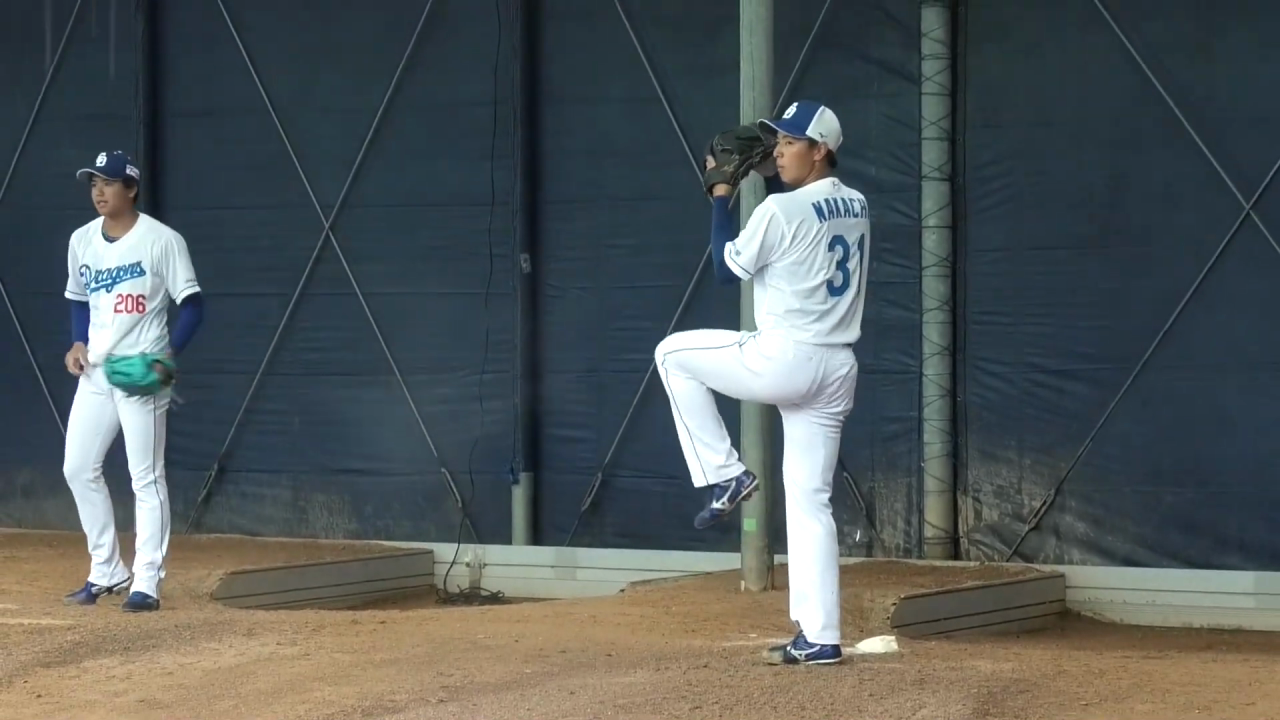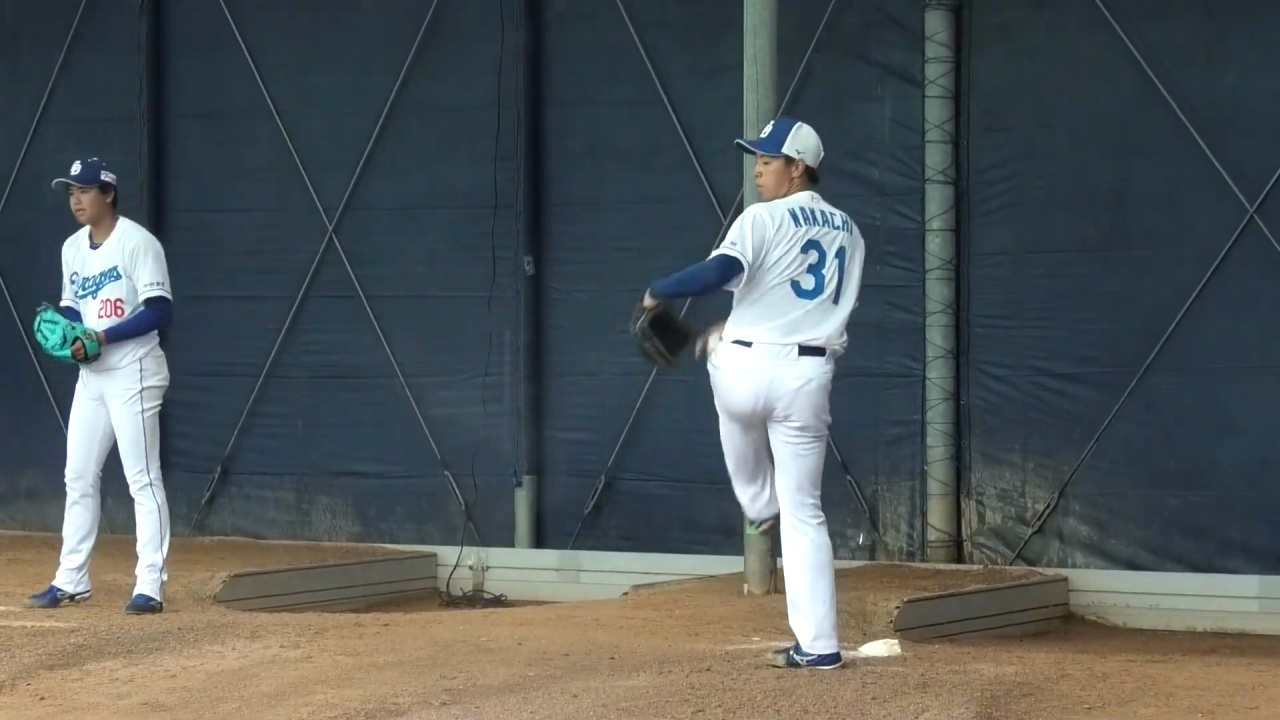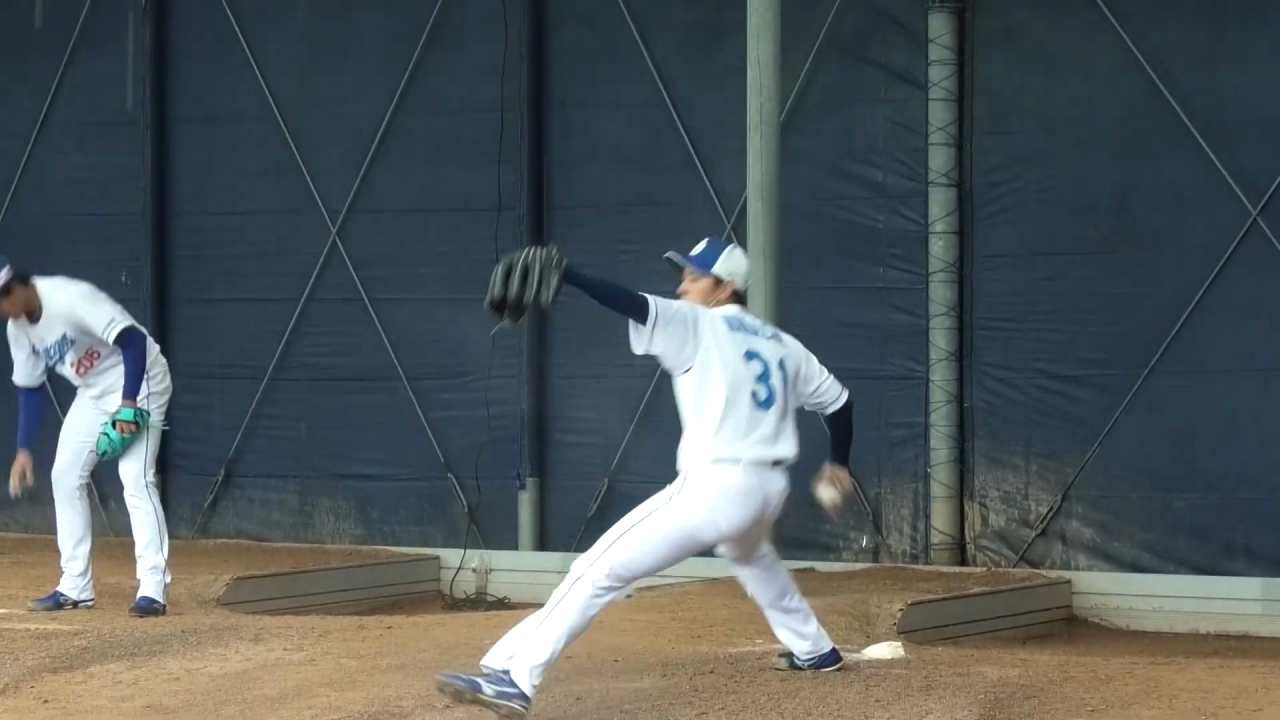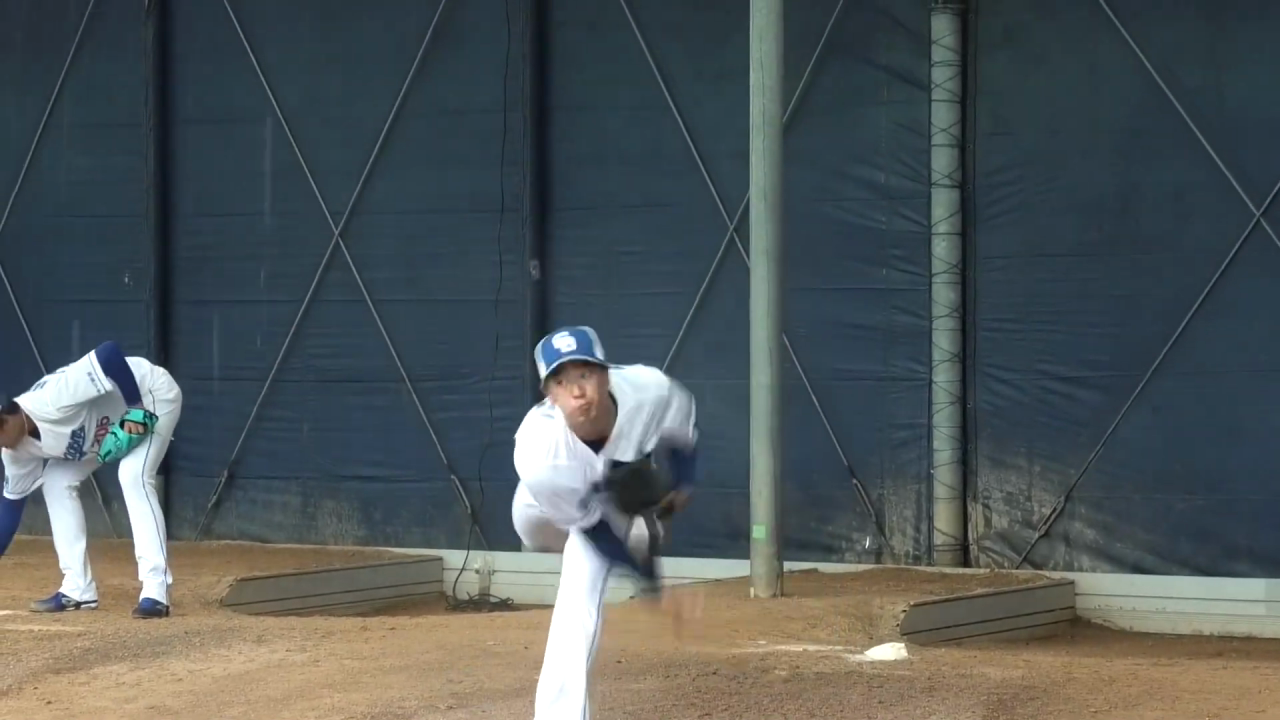
dt=0.4s
person 1, frame 1
left shoulder: (781, 209)
right shoulder: (856, 206)
left elbow: (727, 268)
left wrist: (721, 194)
right wrist: (768, 177)
left hip: (781, 359)
right hip: (835, 369)
left knee: (673, 353)
right knee: (810, 501)
left ankle: (724, 474)
right ankle: (819, 636)
person 1, frame 2
left shoulder: (762, 217)
right shoulder: (849, 232)
left elbow: (722, 271)
left wrist: (658, 290)
left hip: (747, 369)
right hip: (808, 377)
right knee: (803, 511)
left ankle: (760, 505)
right ankle: (818, 644)
person 1, frame 3
left shoulder: (694, 324)
right shoulder: (784, 345)
left elbow: (634, 306)
right elbow: (839, 404)
left wrist: (563, 273)
right wrist: (839, 463)
left hip: (715, 483)
right hip: (769, 487)
left knee: (597, 571)
right knee: (752, 554)
left ankle: (512, 676)
right ankle: (814, 648)
person 1, frame 4
left shoulder: (648, 393)
right shoulder: (539, 453)
left elbow: (684, 431)
right elbow: (591, 526)
left wrist: (680, 485)
right wrist: (649, 578)
left hip: (618, 502)
right hip: (568, 507)
left knee: (578, 606)
person 2, frame 1
left shoulder: (162, 240)
right shoulder: (81, 240)
left elbow: (191, 303)
right elbow: (79, 300)
left wrist: (170, 352)
right wrist: (77, 344)
right hip: (97, 374)
left knee: (145, 479)
right knee: (78, 468)
left ankle: (146, 582)
right ankle: (106, 570)
person 2, frame 2
left shoulder: (139, 242)
right shoulder: (72, 248)
left elbow: (160, 311)
right elbow: (74, 308)
left wrist: (103, 338)
left hip: (134, 375)
right hip: (92, 376)
left knee: (142, 481)
right knee: (79, 478)
left ankle: (150, 585)
right ankle: (72, 580)
person 2, frame 3
left shoulder: (71, 298)
left elbow: (133, 339)
right elbow: (29, 388)
left wrist: (128, 402)
left hip: (139, 384)
right hip: (94, 394)
left knee: (136, 482)
right knee: (65, 476)
left ankle: (153, 590)
right ankle: (75, 586)
person 2, frame 4
left shoulder: (51, 402)
left elbow: (110, 353)
left wrist: (136, 408)
left hip: (151, 395)
left knee: (134, 478)
right knee: (56, 483)
left ankle: (156, 592)
right ankle: (78, 589)
